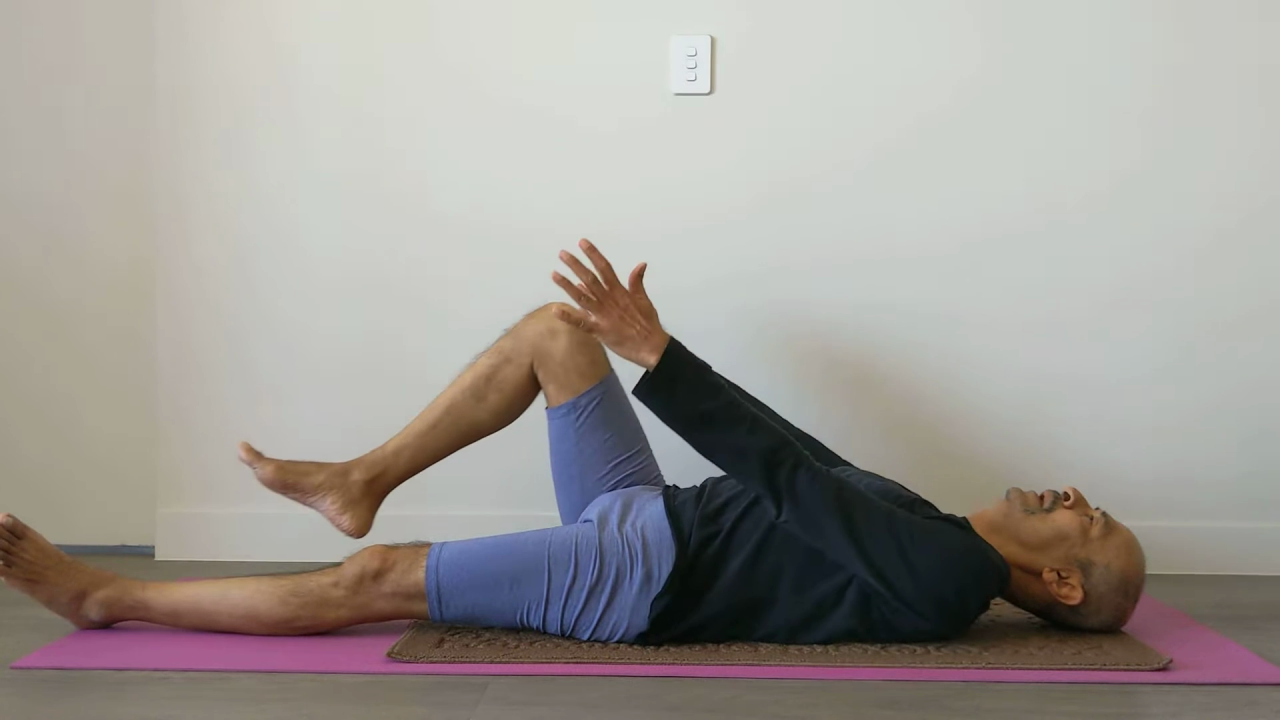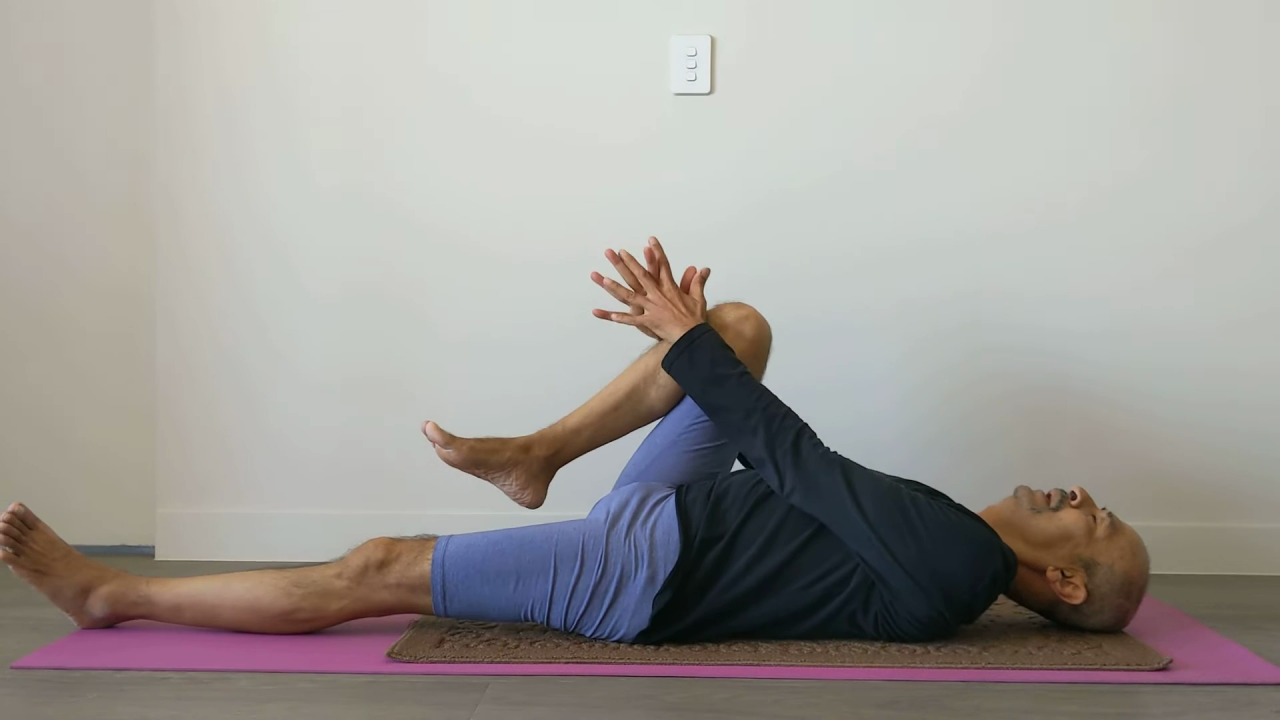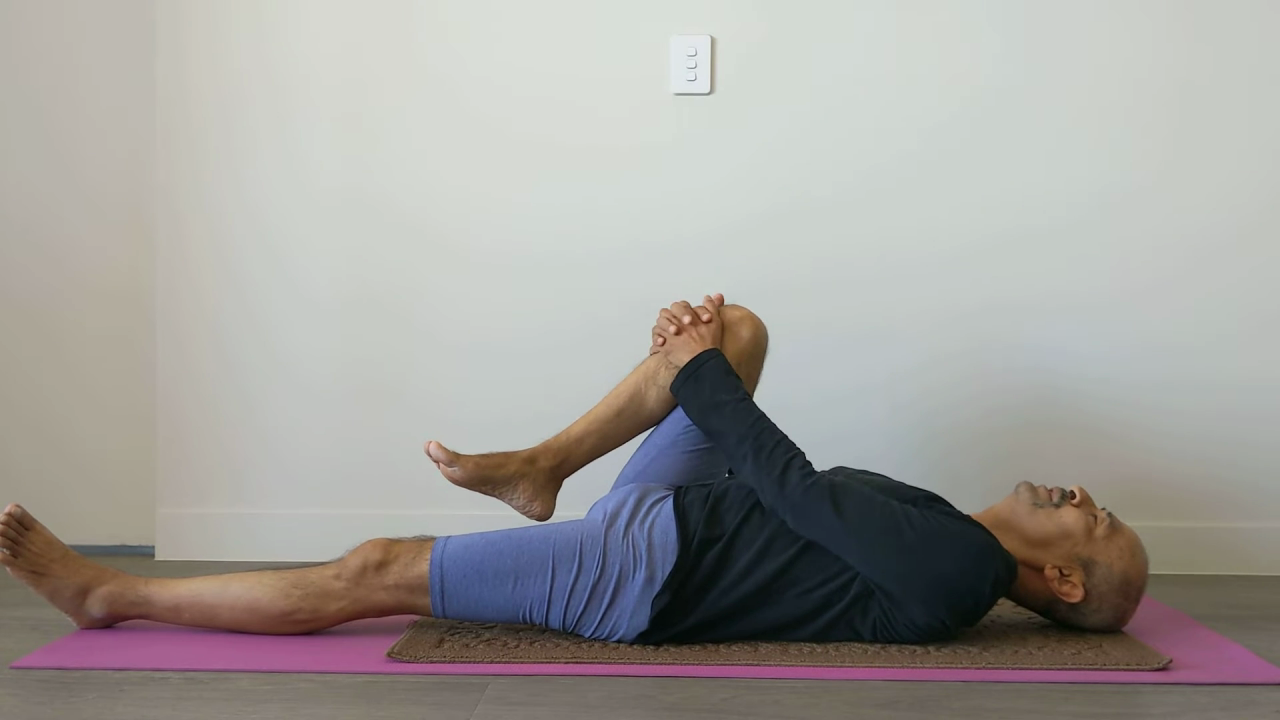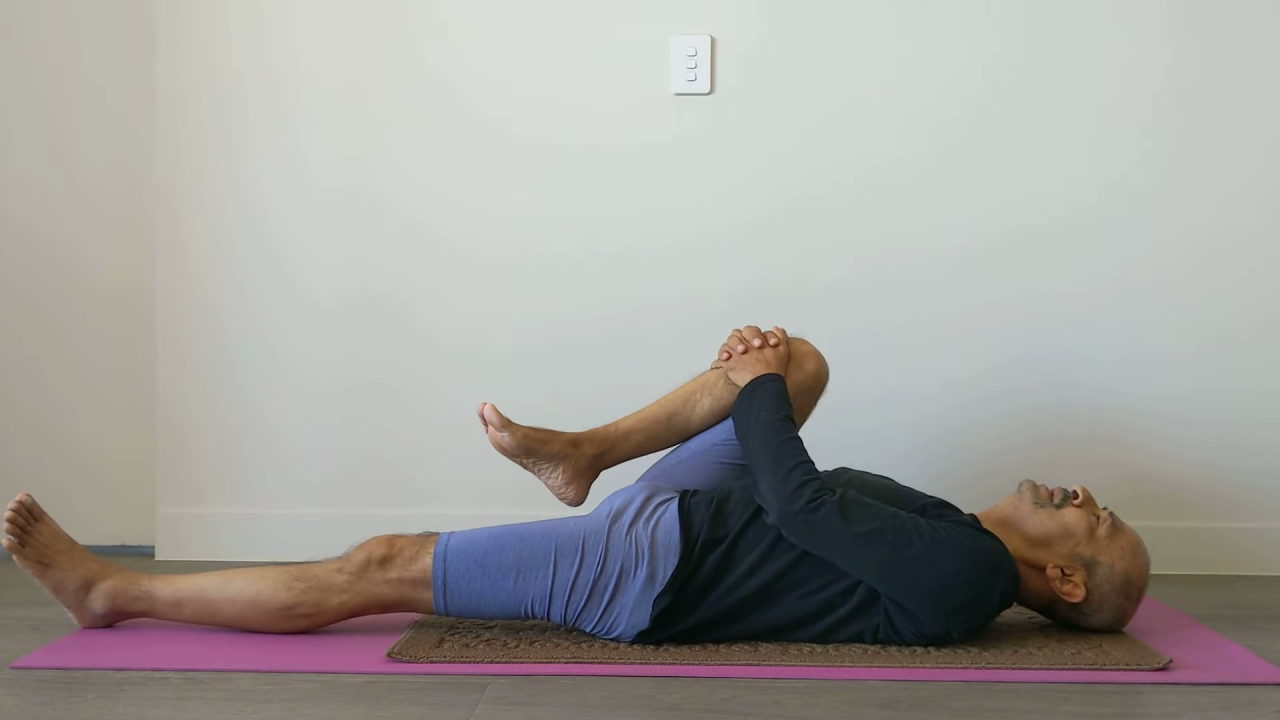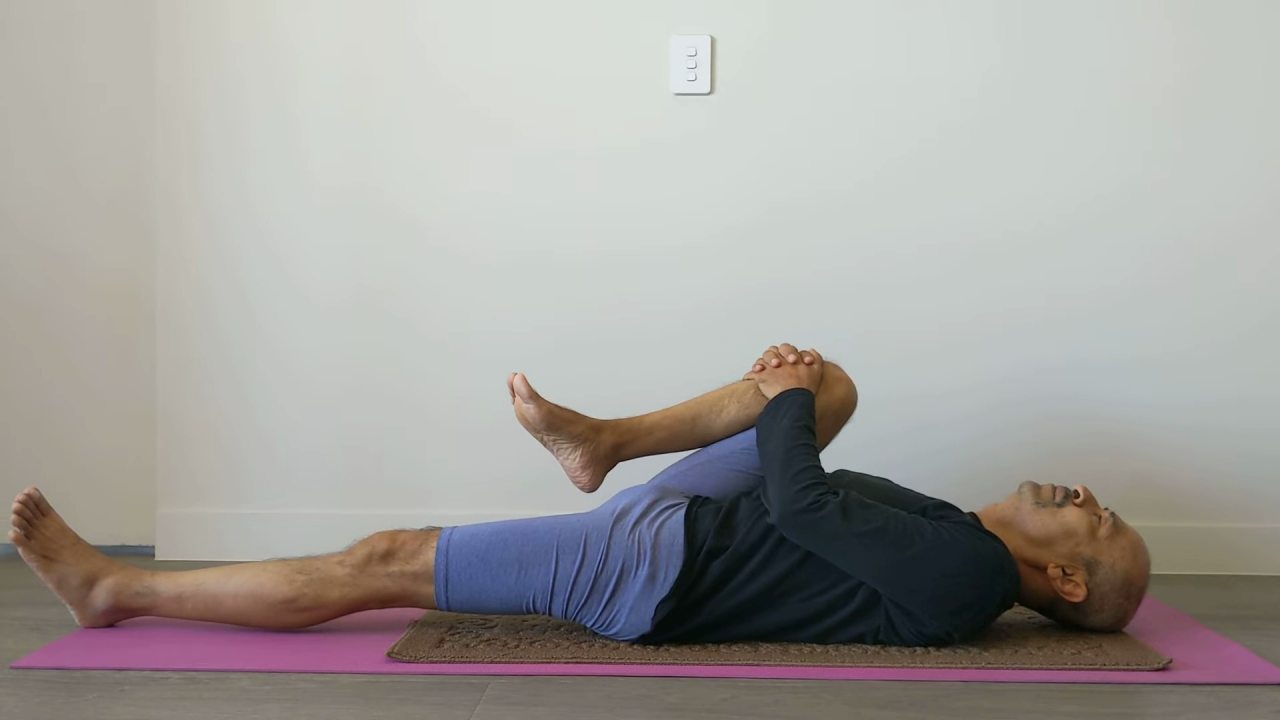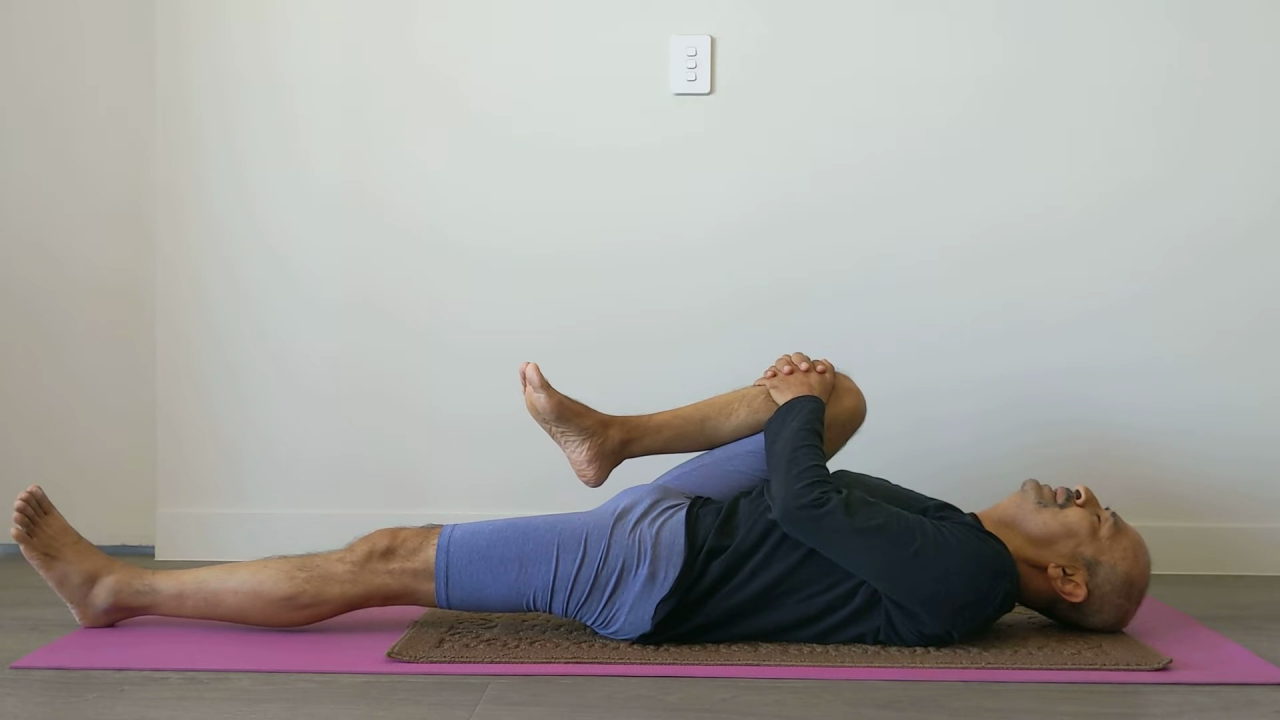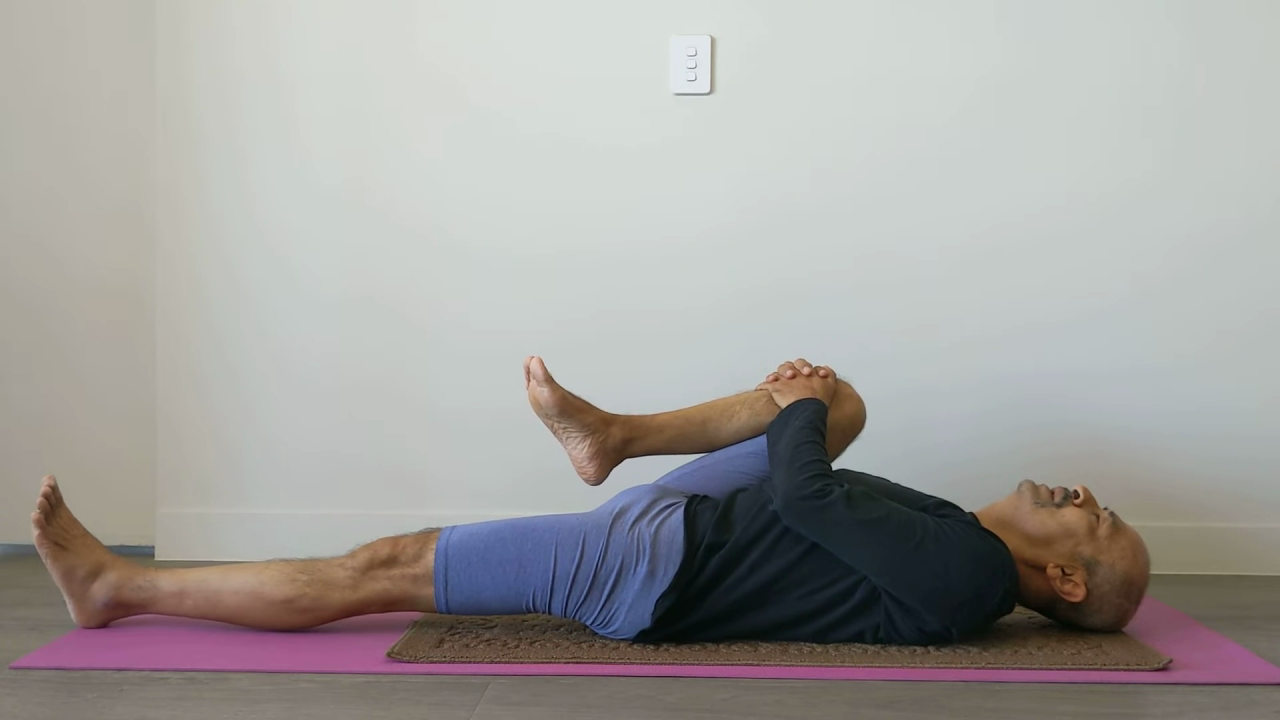
dt=0.7s
person 1, frame 1
left shoulder: (942, 577)
right shoulder: (928, 536)
left elbow: (787, 482)
right elbow: (797, 460)
left wrist: (654, 357)
right wrist: (655, 351)
left hip: (635, 577)
right hip: (653, 515)
left knee: (369, 583)
right knee: (544, 333)
left ankle: (104, 597)
right ankle: (354, 483)
person 1, frame 2
left shoulder: (953, 564)
right shoulder: (942, 540)
left elbow: (800, 464)
right elbow: (805, 481)
left wrist: (684, 341)
right wrist: (695, 338)
left hip: (641, 571)
right hip: (663, 519)
left knee: (371, 573)
right knee: (741, 328)
left ankle: (109, 591)
right ankle: (535, 456)
person 1, frame 3
left shoulder: (953, 569)
right shoulder: (946, 545)
left elbow: (789, 490)
right elbow: (809, 502)
left wrist: (695, 369)
right wrist: (707, 356)
left hip: (640, 572)
right hip: (666, 518)
left knee: (373, 573)
right knee: (736, 332)
left ankle: (110, 594)
right ankle: (539, 469)
person 1, frame 4
left shoulder: (960, 574)
right shoulder: (954, 547)
left elbow: (797, 506)
right elbow: (824, 506)
left wrist: (753, 387)
right wrist: (768, 376)
left hip: (645, 572)
right hip: (673, 522)
left knee: (375, 569)
right knee: (797, 360)
left ankle: (110, 590)
right ankle: (579, 454)
person 1, frame 5
left shoulder: (965, 573)
right shoulder: (960, 542)
left elbow: (799, 509)
left wrist: (783, 400)
right wrist: (797, 393)
left hip: (648, 568)
right hip: (677, 519)
left knee: (379, 563)
right knee: (830, 387)
left ankle: (116, 587)
right ankle: (600, 440)
person 1, frame 6
left shoulder: (964, 575)
right shoulder: (960, 545)
left elbow: (801, 504)
left wrist: (794, 407)
right wrist: (808, 399)
left hip: (649, 567)
right hip: (679, 518)
left knee: (381, 560)
right knee: (837, 396)
left ankle: (116, 587)
right ankle: (610, 437)
person 1, frame 7
left shoulder: (961, 574)
right shoulder: (962, 544)
left elbow: (800, 500)
left wrist: (794, 413)
right wrist: (808, 407)
left hip: (648, 568)
right hip: (679, 518)
left knee: (382, 568)
right knee: (839, 404)
left ankle: (120, 585)
right ankle: (611, 435)
